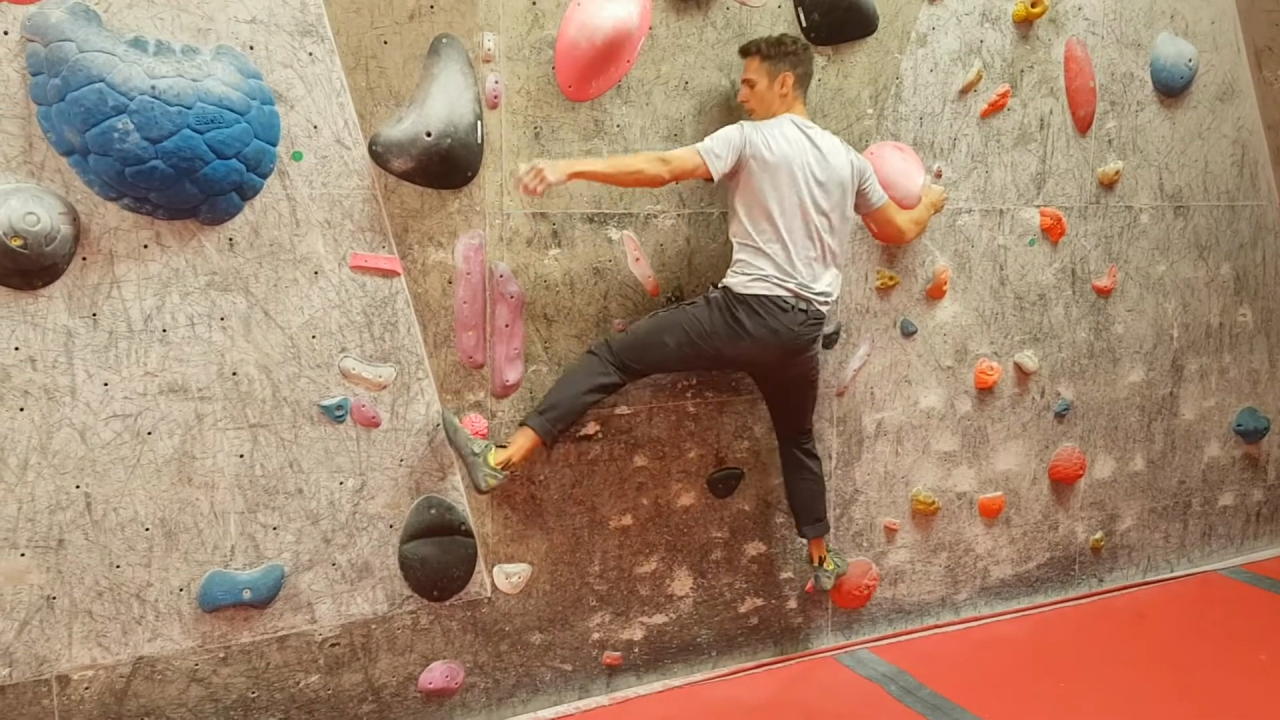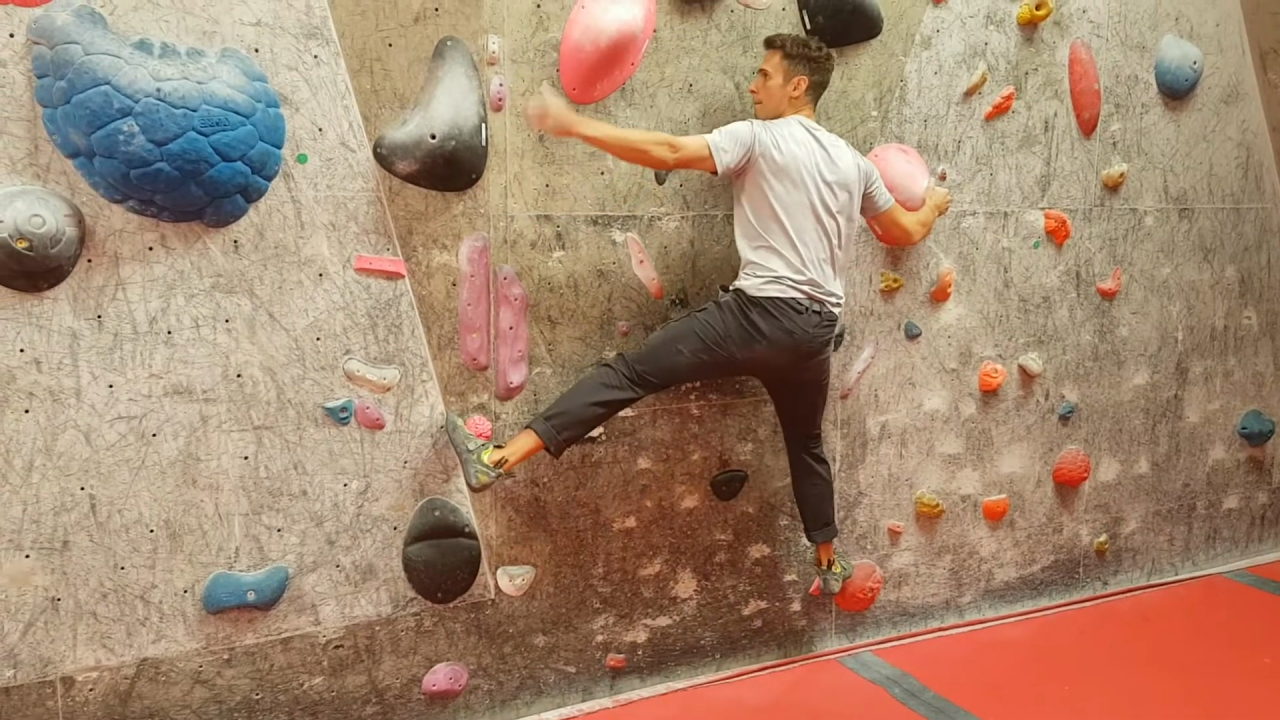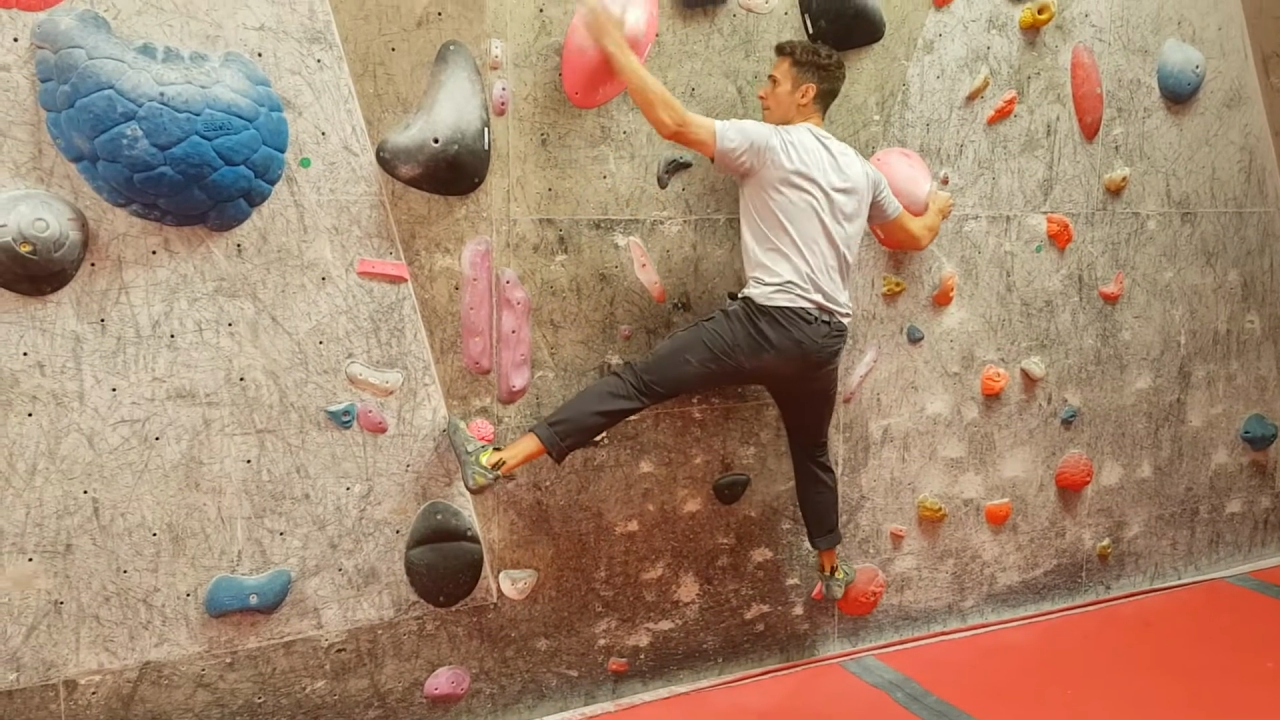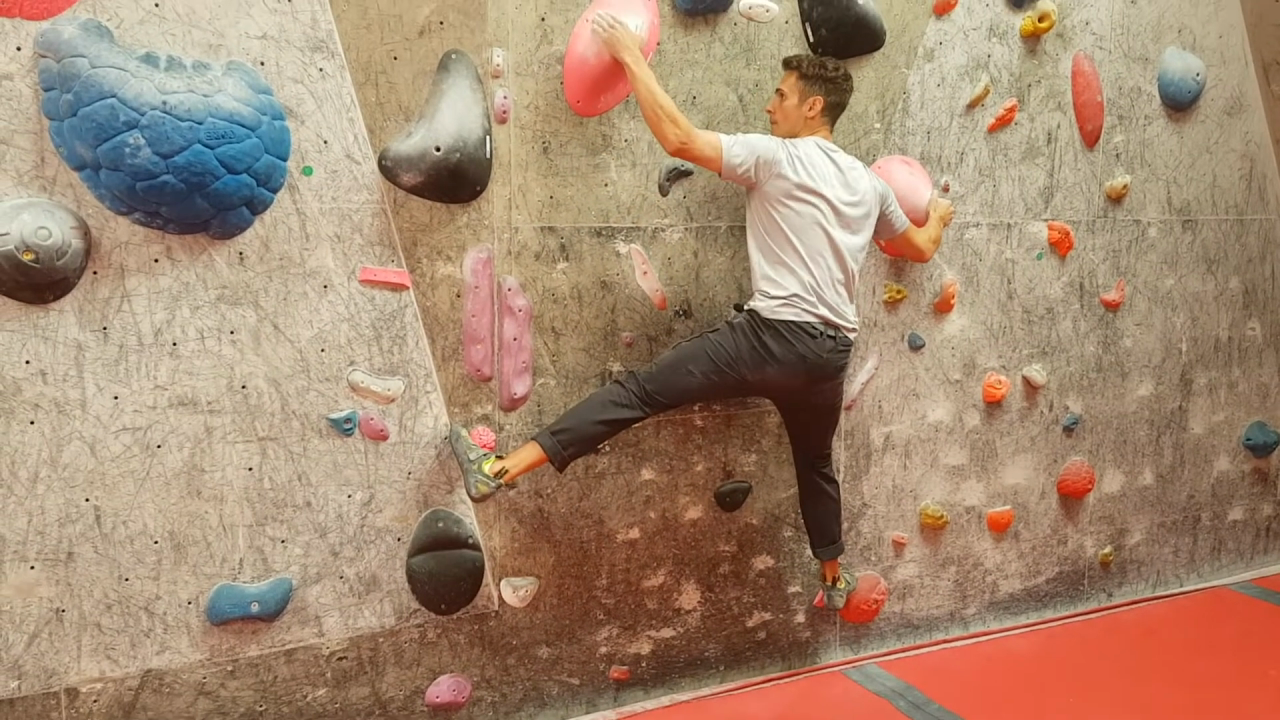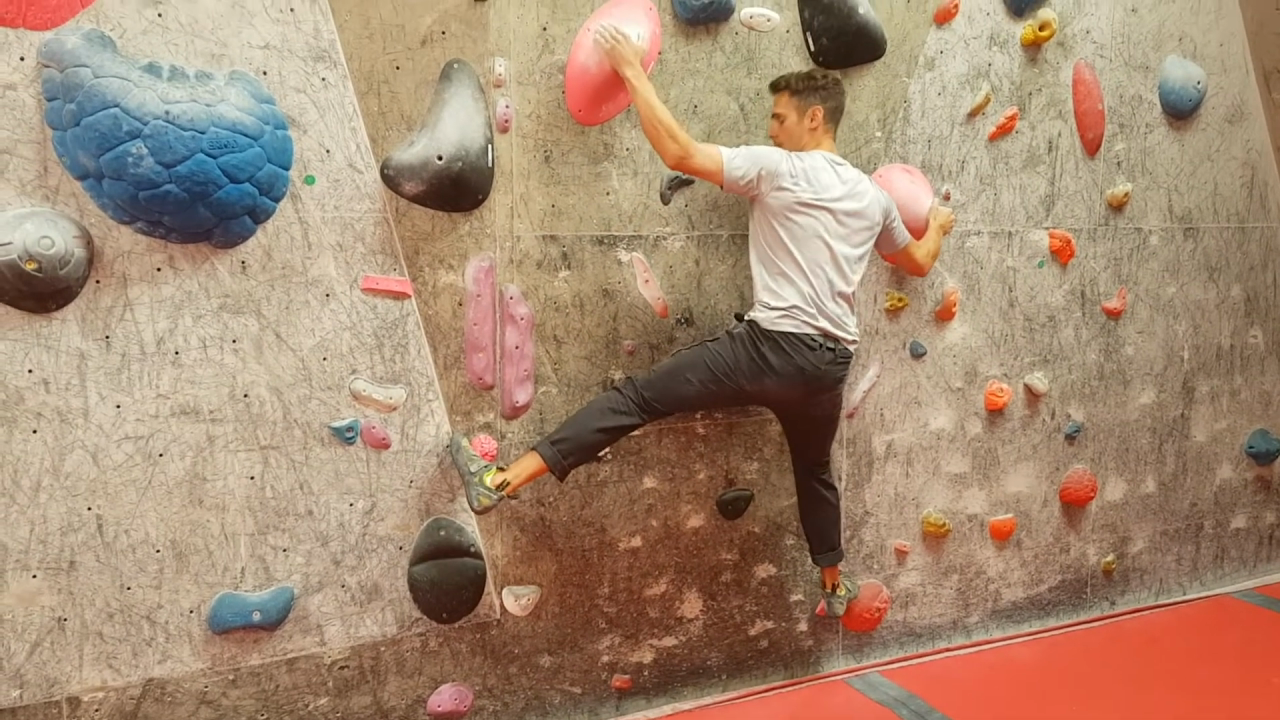
dt=0.2s
person 1, frame 1
left shoulder: (749, 138)
right shoulder: (847, 159)
left elbow: (661, 169)
right elbow: (901, 230)
left wrist: (569, 167)
right wrist: (929, 205)
left hip: (745, 311)
right hip: (803, 327)
left knee: (610, 357)
right knee: (798, 441)
left ankle: (501, 459)
right ankle: (822, 560)
person 1, frame 2
left shoulder: (757, 137)
right shoulder: (854, 162)
left elbow: (667, 153)
right elbow: (907, 232)
left wrist: (573, 124)
right wrist: (933, 206)
left hip: (758, 314)
right hip: (815, 329)
left knee: (627, 372)
right knee: (806, 444)
left ankle: (498, 458)
right ankle: (829, 563)
person 1, frame 3
left shoulder: (766, 143)
right shoulder: (860, 170)
left elbow: (673, 122)
right elbow: (916, 237)
right wrist: (937, 210)
left hip: (765, 324)
right hip: (823, 338)
left knee: (634, 381)
right knee: (811, 452)
left ankle: (497, 461)
right ankle: (832, 569)
person 1, frame 4
left shoulder: (774, 156)
right shoulder: (870, 183)
left elbow: (678, 138)
right elbow: (921, 249)
left wrist: (631, 57)
right wrist: (938, 217)
left hip: (771, 337)
right hip: (830, 352)
left knee: (638, 390)
right knee: (815, 464)
left ankle: (499, 469)
right ankle: (834, 579)
person 1, frame 5
left shoulder: (776, 168)
right shoulder: (874, 196)
left elbow: (679, 152)
right elbow: (919, 262)
left wrist: (632, 71)
right wrist: (937, 227)
left hip: (771, 347)
right hip: (829, 363)
left knee: (635, 397)
right knee: (814, 471)
left ankle: (500, 481)
right ankle: (834, 587)
